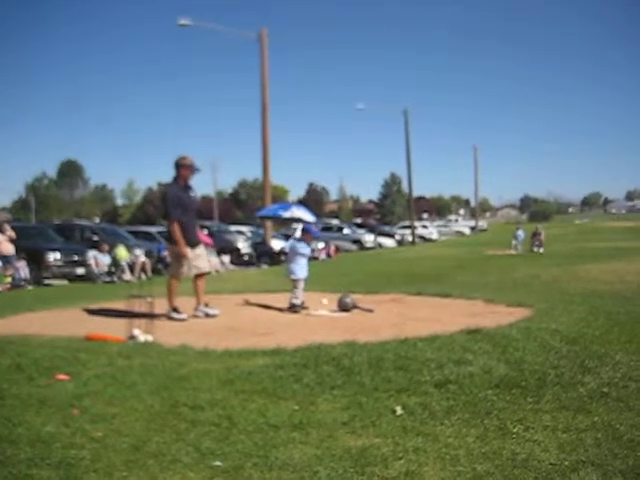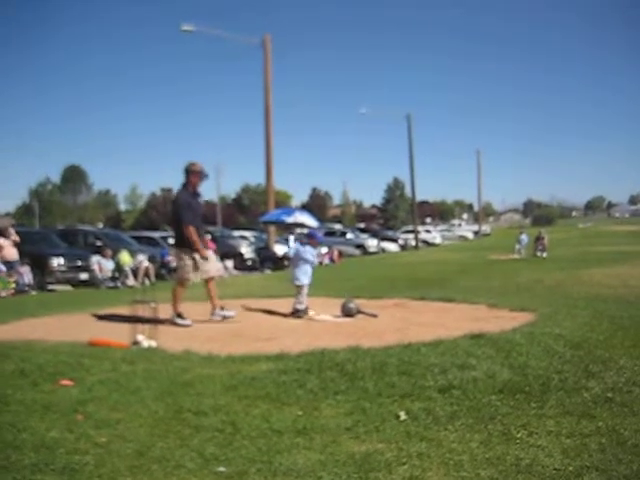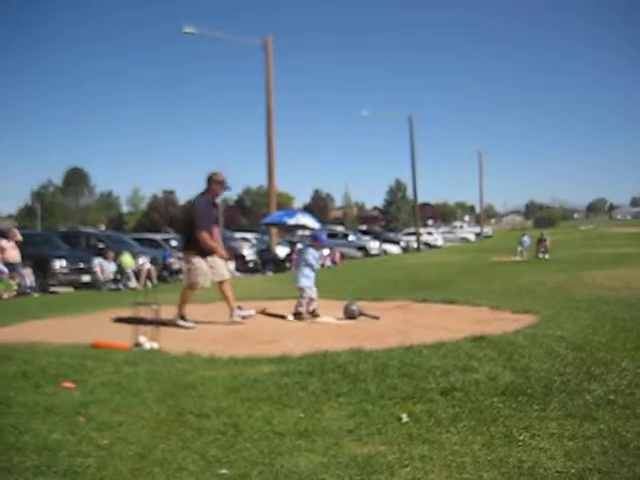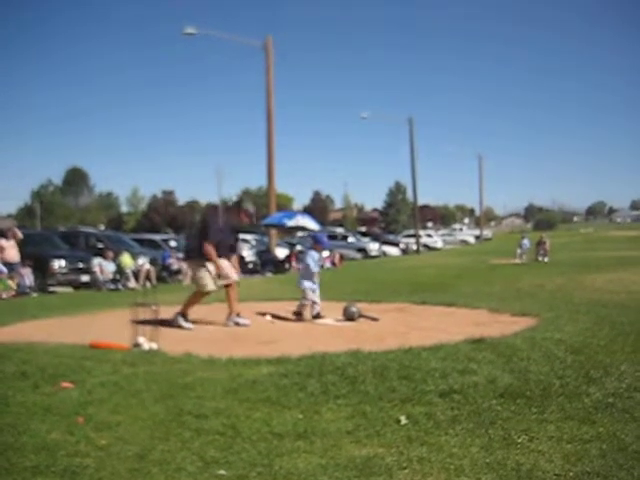
dt=0.2s
person 1, frame 1
left shoulder: (189, 189)
right shoulder: (171, 192)
right elbow: (172, 222)
left wrist: (198, 235)
right wrist: (181, 245)
left hip: (195, 241)
right hip: (181, 242)
left knee: (201, 272)
right knee: (176, 275)
left ankle: (201, 306)
right ankle: (172, 309)
person 1, frame 2
left shoulder: (196, 195)
right shoulder: (182, 198)
right elbow: (187, 227)
left wrist: (204, 244)
right wrist: (200, 248)
left hip: (200, 245)
right hip: (187, 247)
left knee: (211, 276)
right knee: (183, 280)
left ankle: (216, 310)
right ankle: (176, 314)
person 1, frame 3
left shoulder: (213, 204)
right shoulder: (199, 204)
right elbow: (200, 233)
left wrist: (221, 248)
right wrist: (217, 250)
left hip: (210, 250)
right hip: (195, 251)
left knee: (224, 278)
right knee: (193, 284)
left ankle: (235, 311)
right ankle: (180, 316)
person 1, frame 4
left shoulder: (232, 228)
right shoulder: (220, 222)
left elbow: (232, 254)
right elbow: (207, 246)
left wrist: (236, 272)
right wrist: (218, 266)
right hip: (197, 257)
left knee: (232, 279)
right knee: (206, 288)
left ankle: (233, 316)
right ankle: (181, 315)
